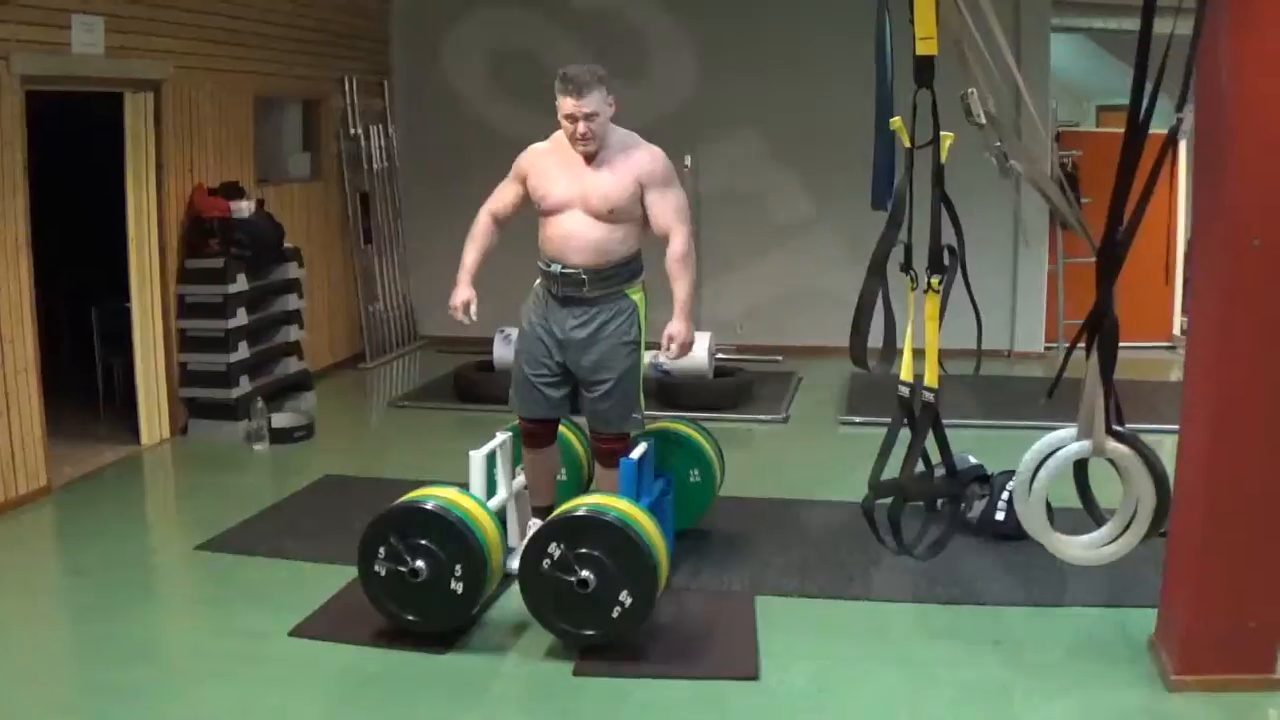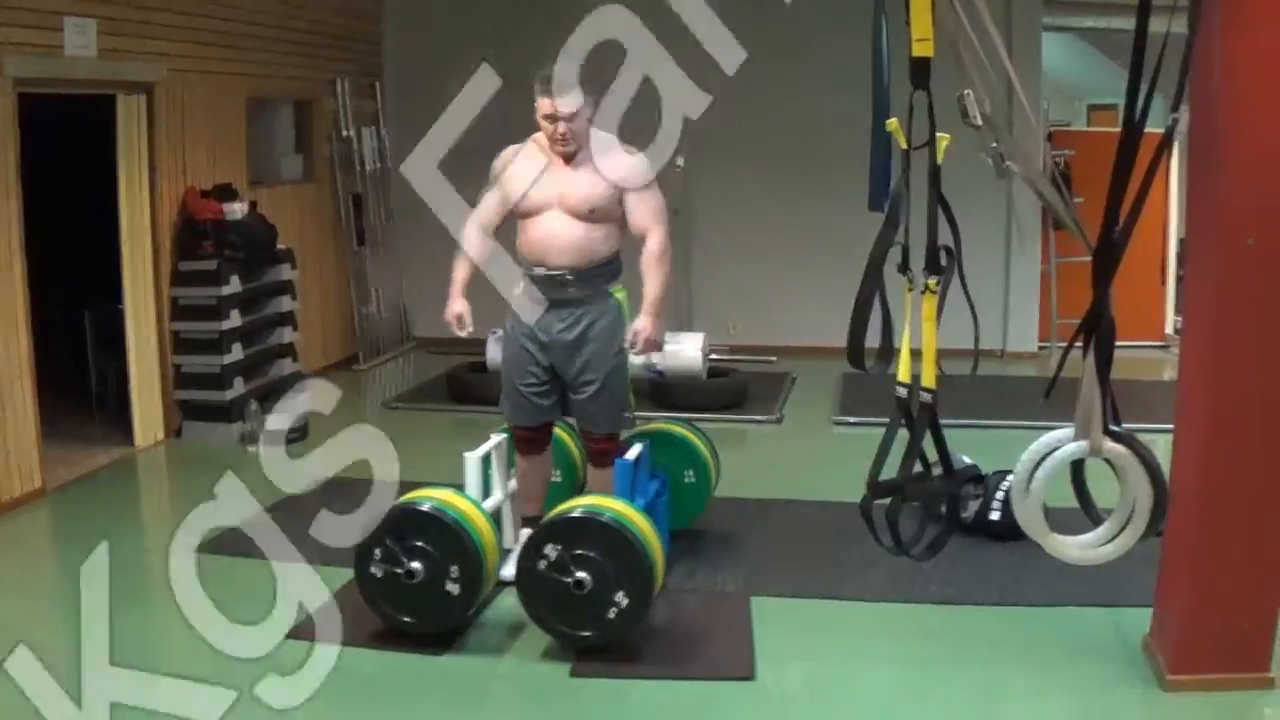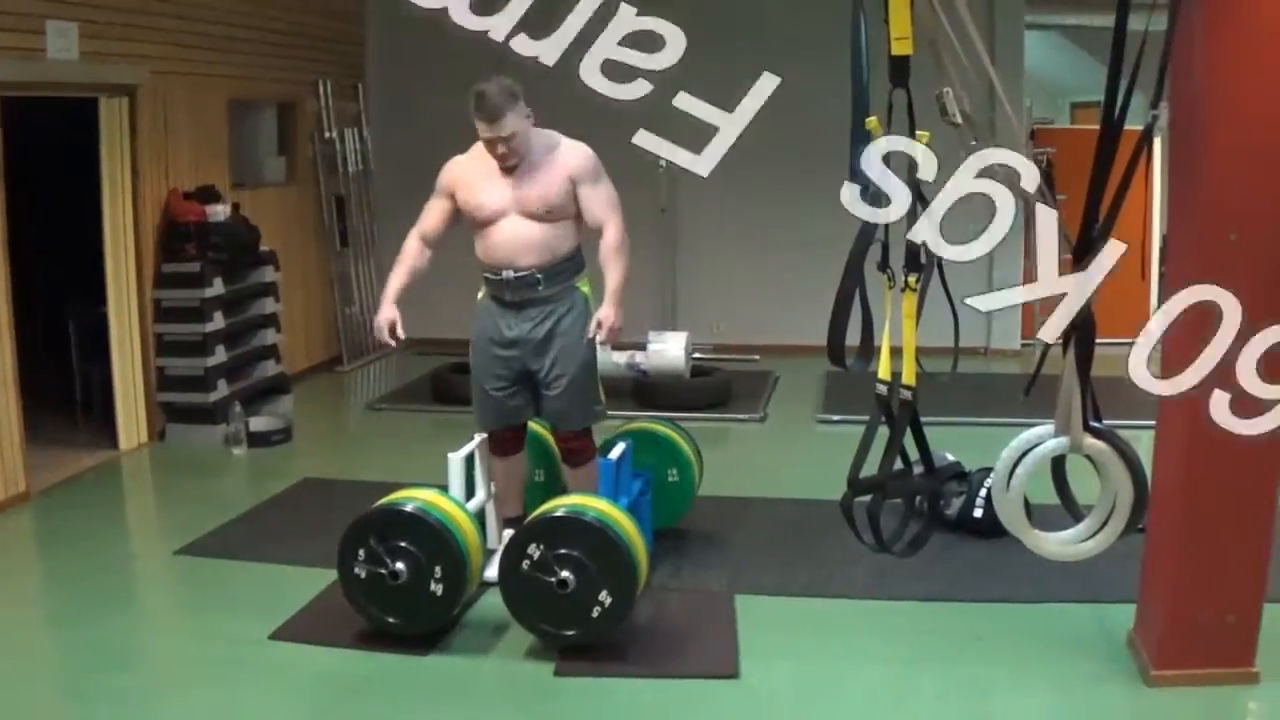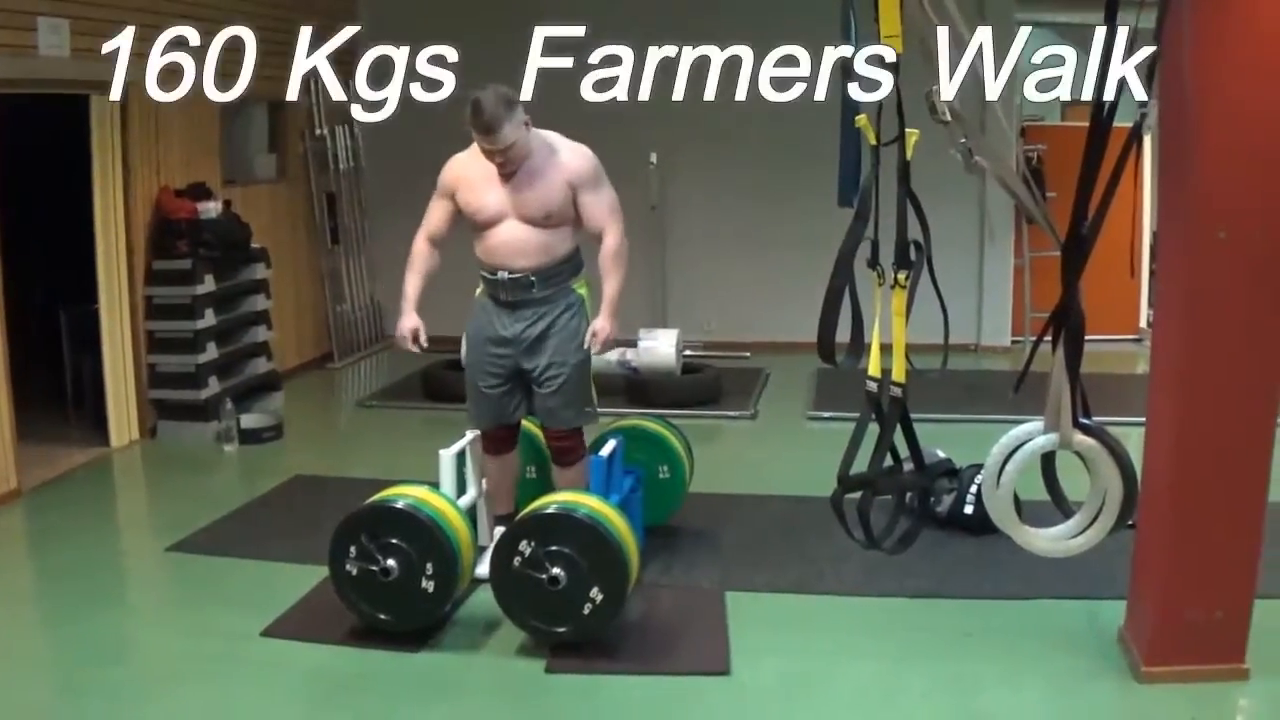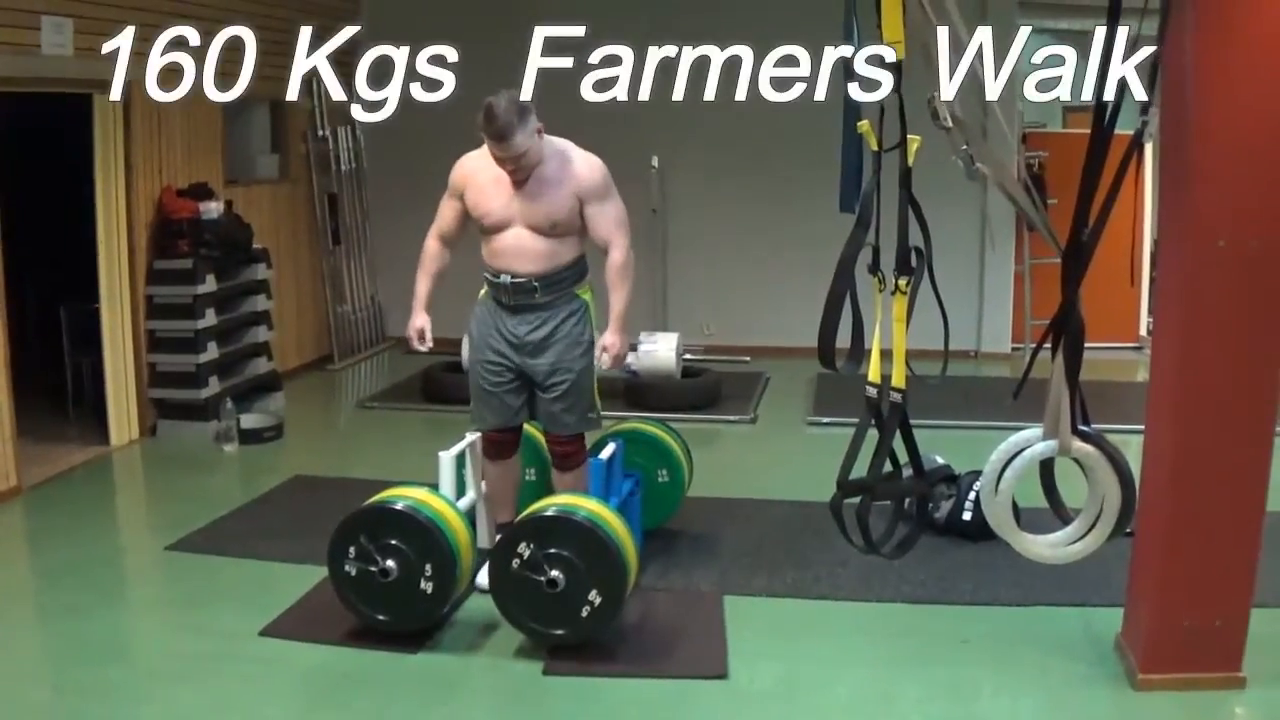
dt=0.4s
person 1, frame 1
left shoulder: (646, 161)
right shoulder: (536, 158)
left elbow: (678, 237)
right elbow: (491, 215)
left wrist: (681, 313)
right wrist: (464, 280)
left hip: (611, 307)
right hip: (546, 301)
left knee: (610, 433)
right knee: (535, 423)
right ankle: (540, 525)
person 1, frame 2
left shoulder: (623, 163)
right shoulder: (513, 162)
left elbow: (654, 238)
right elbow: (480, 226)
left wrist: (650, 310)
right wrist: (458, 291)
left hip: (595, 306)
left knee: (599, 434)
right knee: (526, 429)
right ankle: (529, 534)
person 1, frame 3
left shoulder: (574, 158)
right shoulder: (459, 172)
left elbow: (611, 229)
right elbow: (422, 239)
left wrist: (612, 300)
right wrist: (390, 299)
left hip: (560, 304)
right hip: (496, 309)
left knee: (572, 431)
right knee: (503, 431)
right ankle: (511, 535)
person 1, frame 4
left shoulder: (574, 162)
right shoulder: (458, 171)
left elbow: (612, 235)
right elbow: (428, 240)
left wrist: (608, 310)
right wrist: (409, 307)
left hip: (557, 305)
right hip: (492, 307)
left knee: (563, 432)
right knee: (495, 428)
right ankle: (502, 532)
person 1, frame 5
left shoulder: (583, 171)
right shoulder: (468, 171)
left elbow: (617, 248)
right elbow: (439, 239)
left wrist: (615, 325)
right wrist: (420, 306)
left hip: (560, 311)
right hip: (495, 311)
left knee: (564, 438)
right knee: (497, 435)
